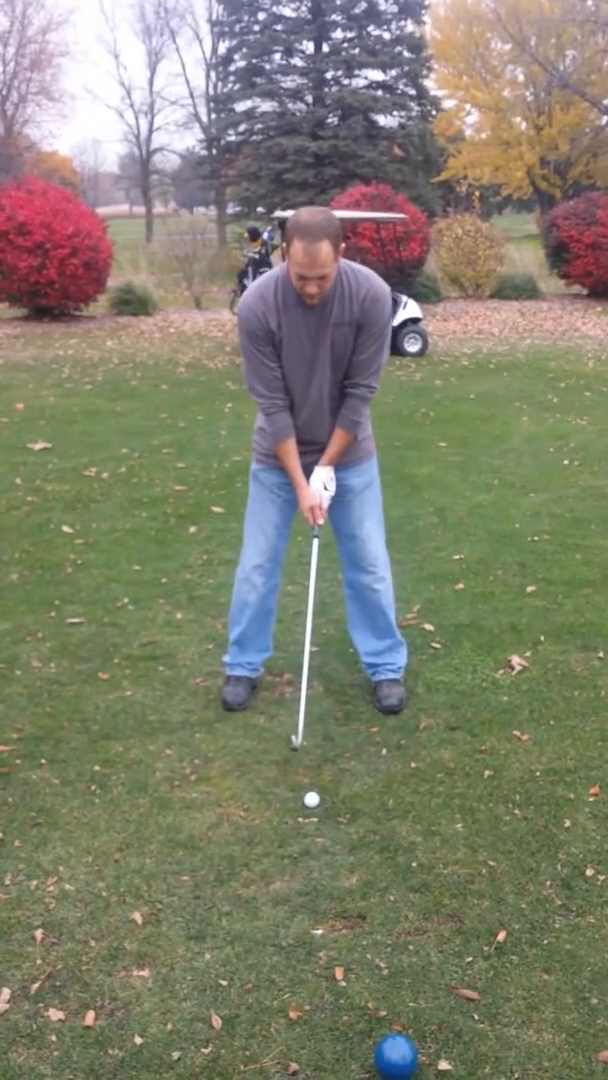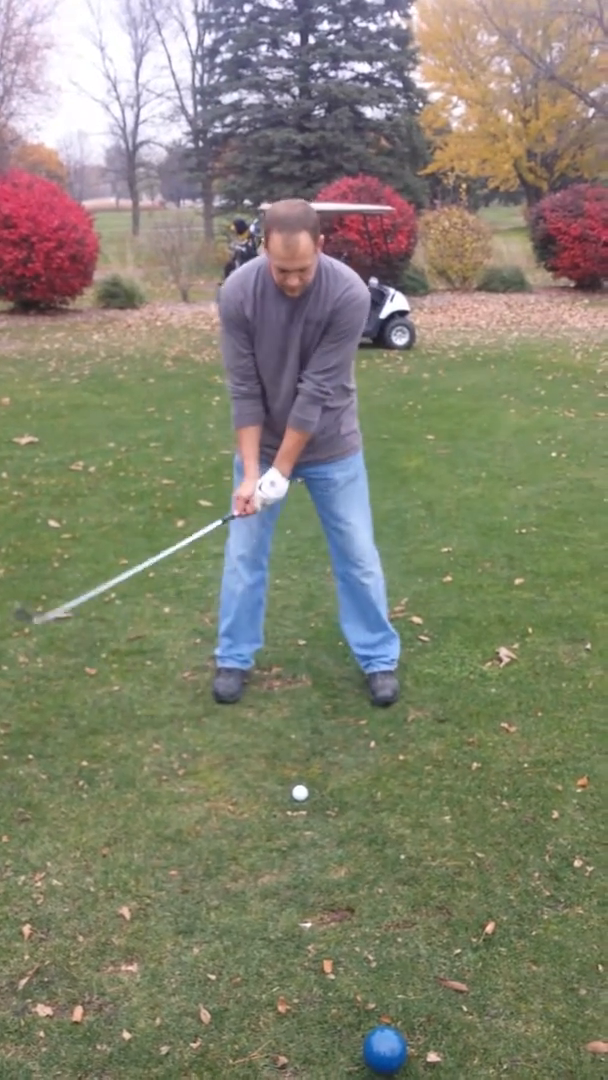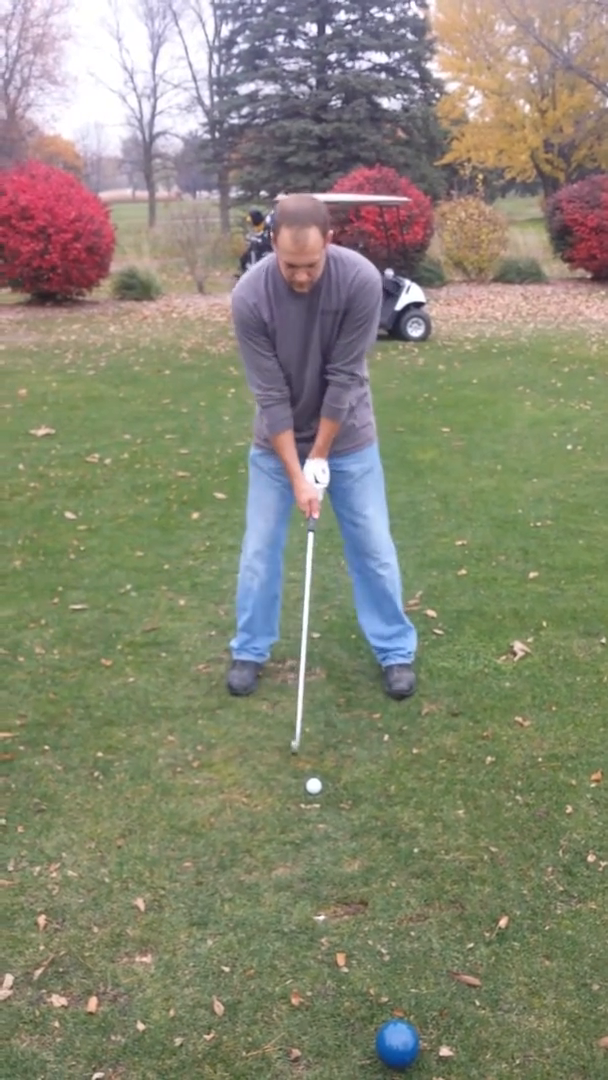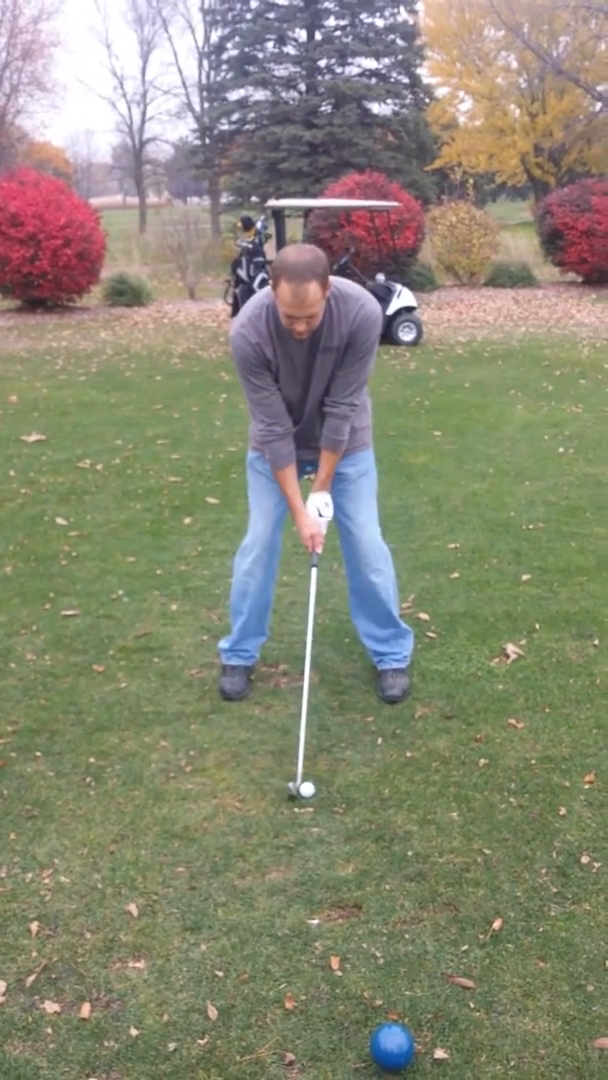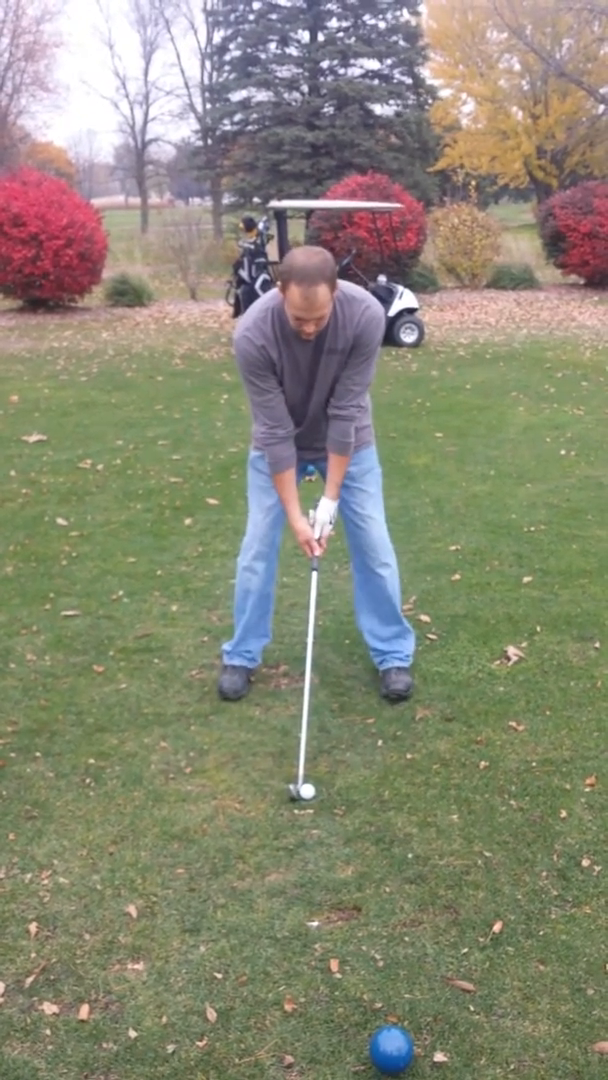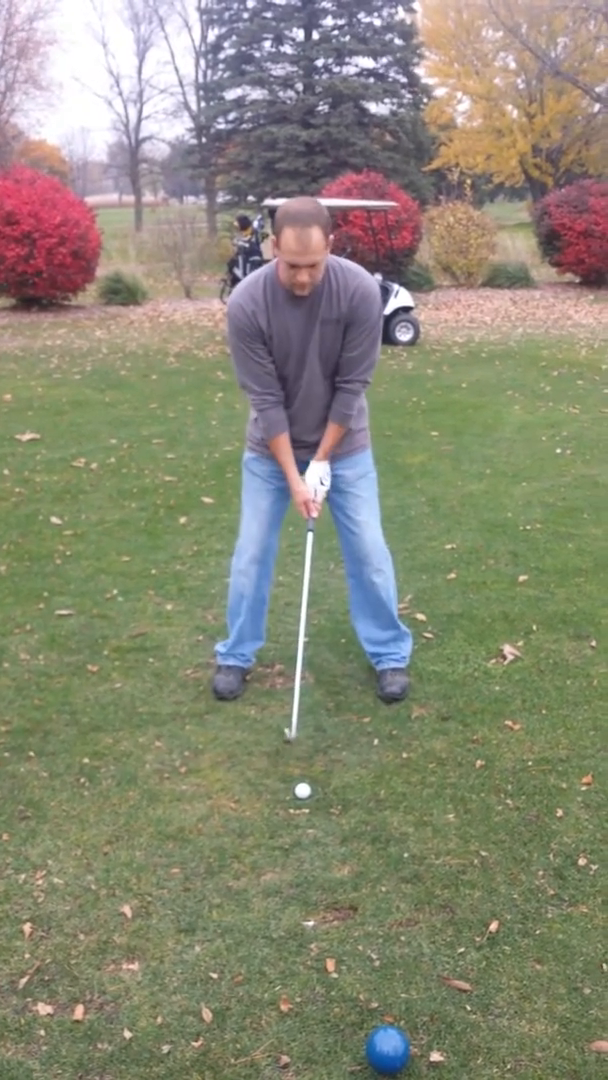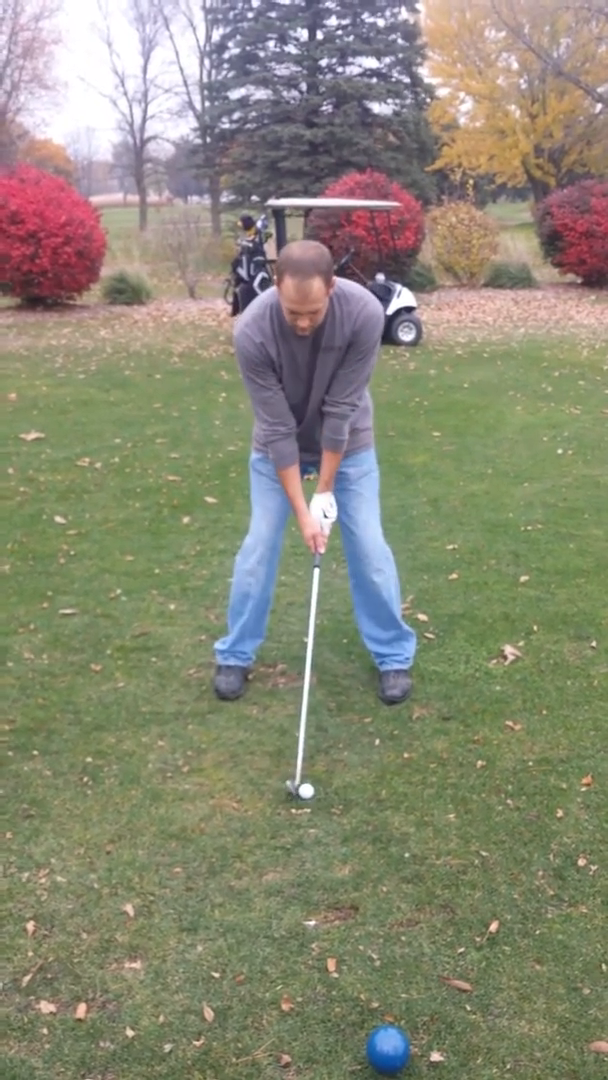
dt=0.7s
person 1, frame 1
left shoulder: (371, 294)
right shoulder: (256, 305)
left elbow: (360, 390)
right elbow: (271, 402)
left wrist: (327, 466)
right wrist: (299, 482)
left hip: (348, 449)
right hip: (278, 452)
left knee: (369, 561)
right knee: (258, 561)
left ankle: (385, 666)
right ankle: (242, 665)
person 1, frame 2
left shoulder: (349, 294)
right shoulder: (237, 292)
left elbow: (318, 391)
right elbow: (244, 390)
left wrist: (280, 473)
right wrist: (249, 472)
left hip: (330, 444)
right hip: (262, 441)
left knee: (356, 553)
right knee: (244, 552)
left ankle: (378, 657)
right ankle: (234, 657)
person 1, frame 3
left shoulder: (361, 280)
right shoulder: (248, 296)
left elbow: (345, 377)
right elbow: (270, 395)
left wrist: (320, 456)
right wrist: (296, 476)
left hip: (347, 434)
right hip: (277, 438)
left knee: (372, 542)
right knee: (261, 544)
left ankle: (396, 650)
right ankle: (249, 650)
person 1, frame 4
left shoulder: (362, 312)
right shoulder: (247, 331)
left elbow: (342, 407)
right elbow: (272, 425)
left wrist: (322, 488)
right wrist: (298, 510)
left hip: (344, 442)
right hip: (275, 445)
left knee: (365, 543)
right knee: (259, 542)
left ankle: (391, 653)
right ankle: (238, 653)
person 1, frame 5
left shoulder: (366, 315)
right shoulder: (252, 333)
left elbow: (345, 410)
right elbow: (274, 429)
left wrist: (331, 497)
right wrist: (294, 515)
left hip: (347, 440)
right hip: (277, 445)
left knee: (373, 541)
right knee: (259, 542)
left ankle: (393, 654)
right ankle: (241, 655)
person 1, frame 6
left shoulder: (361, 291)
right shoulder: (246, 303)
left elbow: (352, 385)
right elbow: (265, 400)
left wrist: (323, 459)
right wrist: (293, 477)
left hip: (343, 443)
right hip: (271, 446)
left knee: (367, 548)
right knee: (253, 549)
left ankle: (389, 654)
right ankle: (236, 655)
person 1, frame 7
left shoulder: (365, 313)
right shoulder: (252, 331)
left elbow: (341, 409)
right elbow: (277, 428)
left wrist: (326, 490)
right wrist: (301, 511)
left hip: (347, 442)
right hip: (278, 447)
left knee: (368, 546)
right knee: (260, 544)
left ankle: (394, 656)
right ankle: (235, 655)
